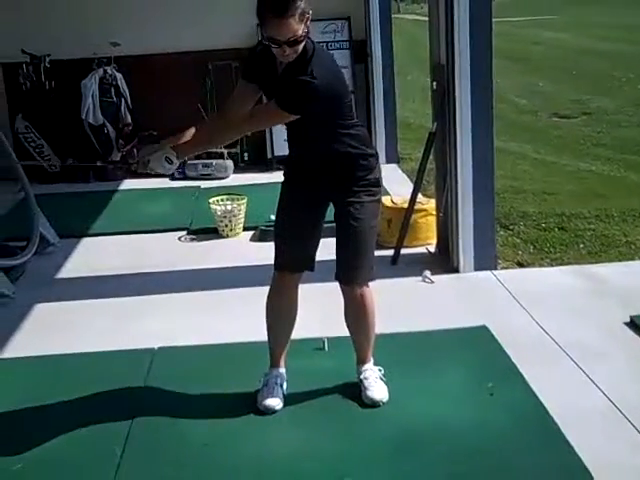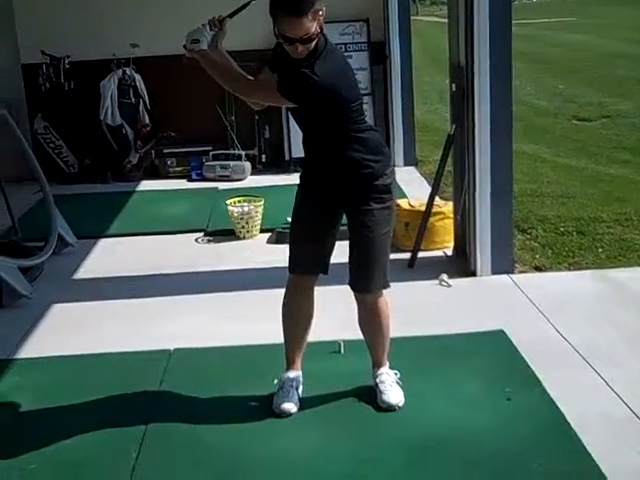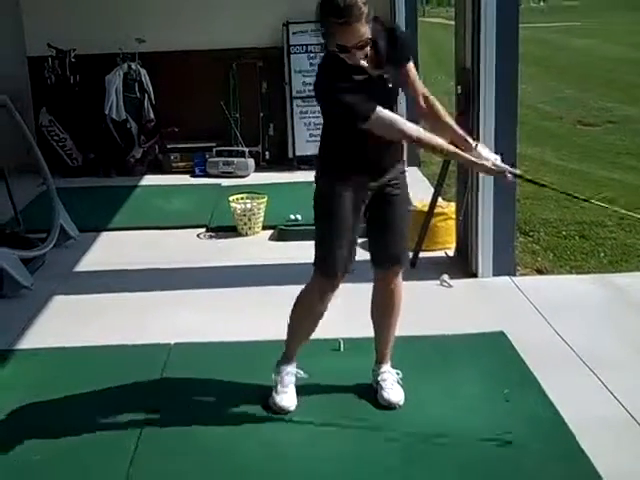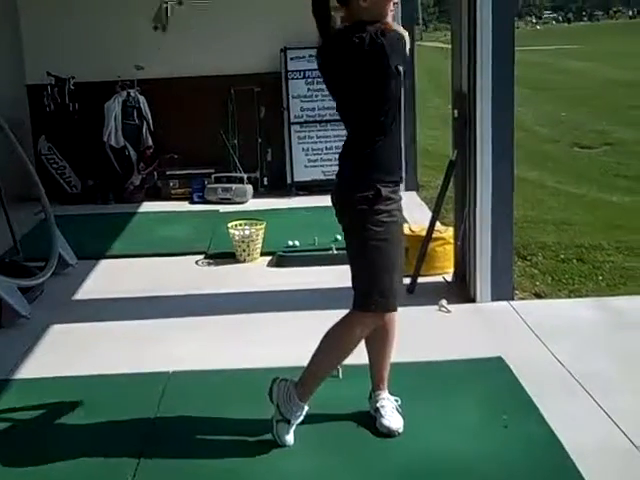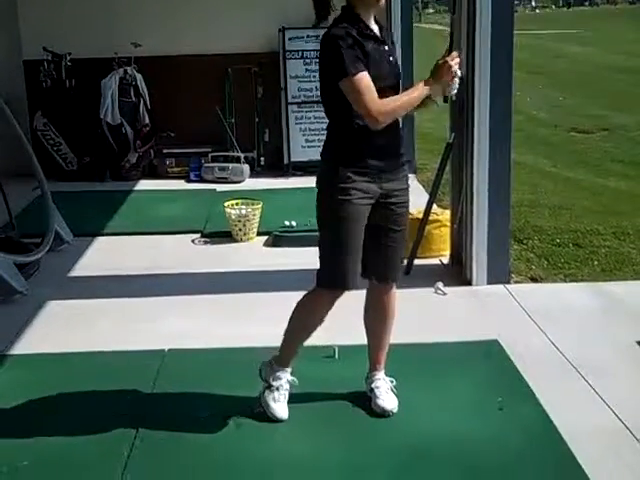
dt=1s
person 1, frame 1
left shoulder: (315, 80)
right shoulder: (263, 57)
left elbow: (242, 127)
right elbow: (228, 116)
left wrist: (179, 152)
right wrist: (173, 142)
left hip: (354, 174)
right hip: (304, 169)
left knee: (355, 283)
right knee: (285, 274)
left ankle: (366, 367)
right ankle: (276, 370)
person 1, frame 2
left shoulder: (319, 77)
right shoulder: (289, 50)
left elbow: (249, 91)
right elbow: (257, 96)
left wrist: (202, 54)
right wrist: (217, 51)
left hip: (366, 180)
right hip: (319, 174)
left knee: (368, 288)
right knee: (301, 278)
left ankle: (382, 370)
right ankle: (292, 373)
person 1, frame 3
left shoulder: (390, 38)
right shoulder: (334, 85)
left elbow: (422, 98)
right elbow: (402, 132)
left wrist: (468, 142)
right wrist: (466, 158)
left hip: (389, 169)
right hip: (341, 176)
left knee: (390, 272)
right knee: (328, 278)
left ankle: (383, 367)
right ankle: (286, 367)
person 1, frame 4
left shoulder: (333, 48)
right shoulder: (380, 46)
left hip: (369, 188)
right hip: (370, 192)
left knee: (384, 302)
right knee: (372, 308)
left ankle: (380, 394)
right ankle: (295, 394)
person 1, frame 5
left shoulder: (382, 34)
right shoulder: (340, 38)
right elbow: (375, 114)
left wrist: (433, 88)
right wrist: (431, 85)
left hip: (392, 174)
right hip: (348, 176)
left knee: (384, 282)
right knee: (333, 285)
left ankle: (377, 375)
right ankle: (278, 369)
